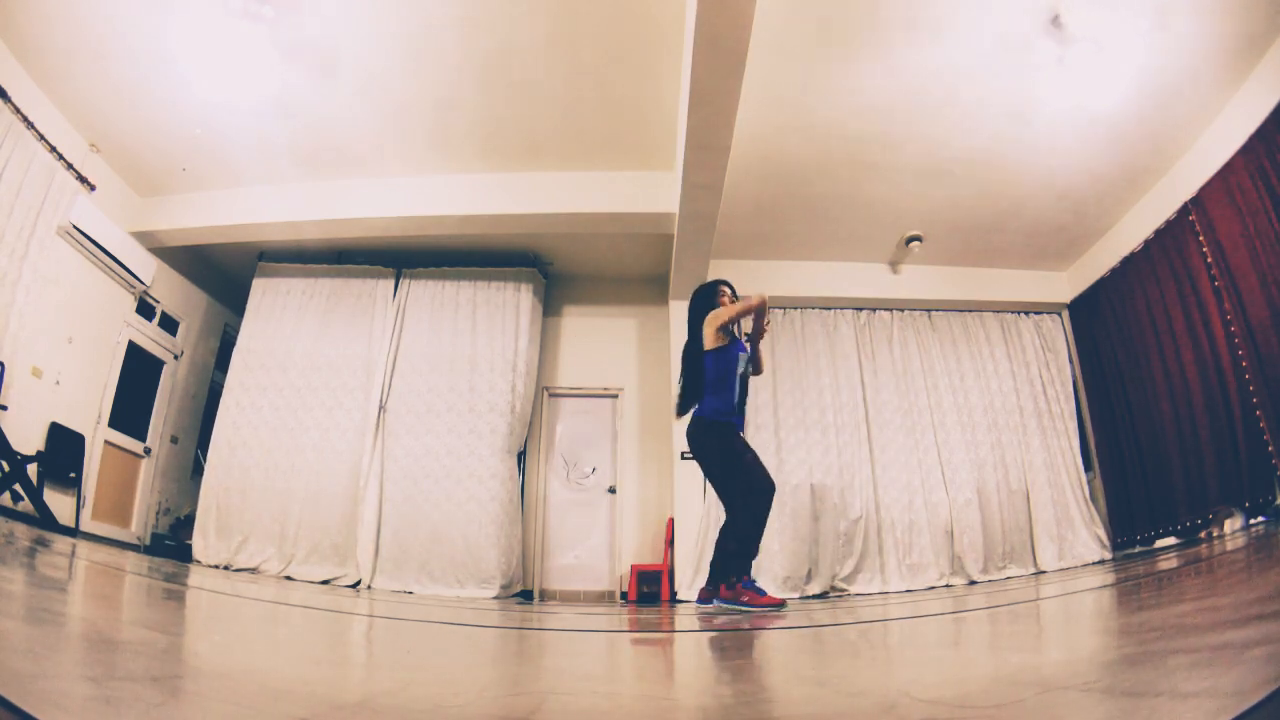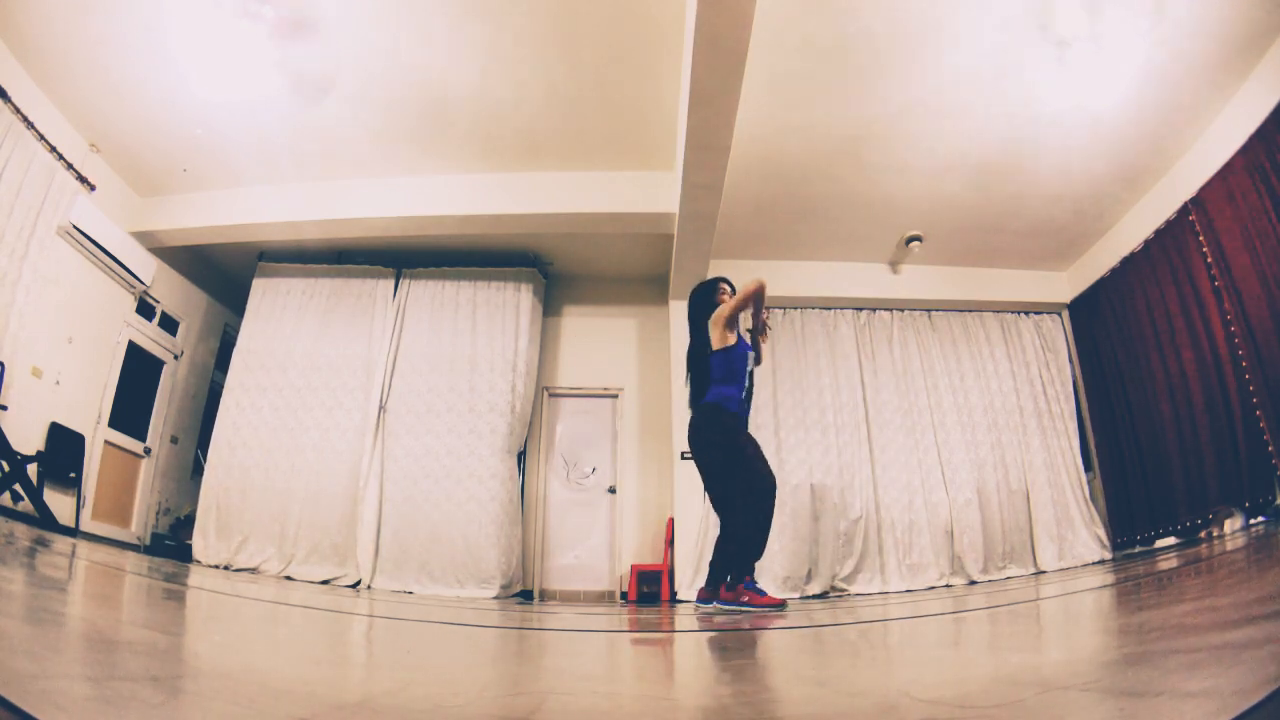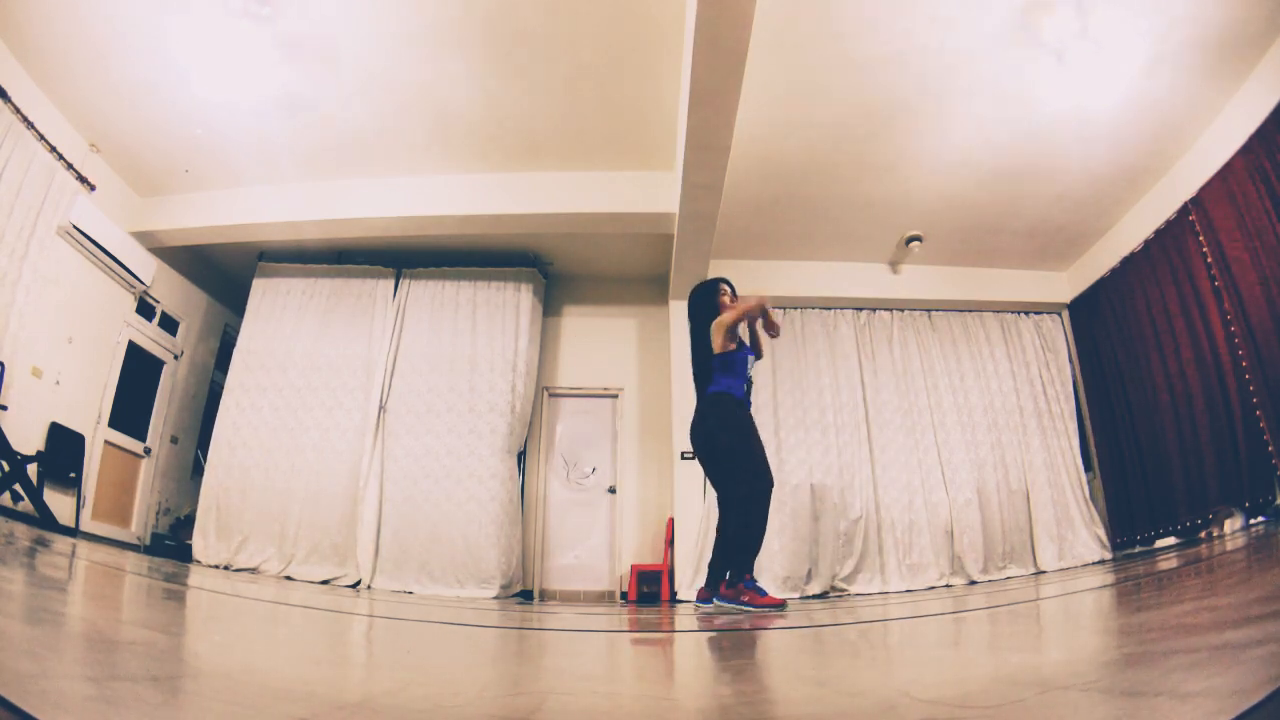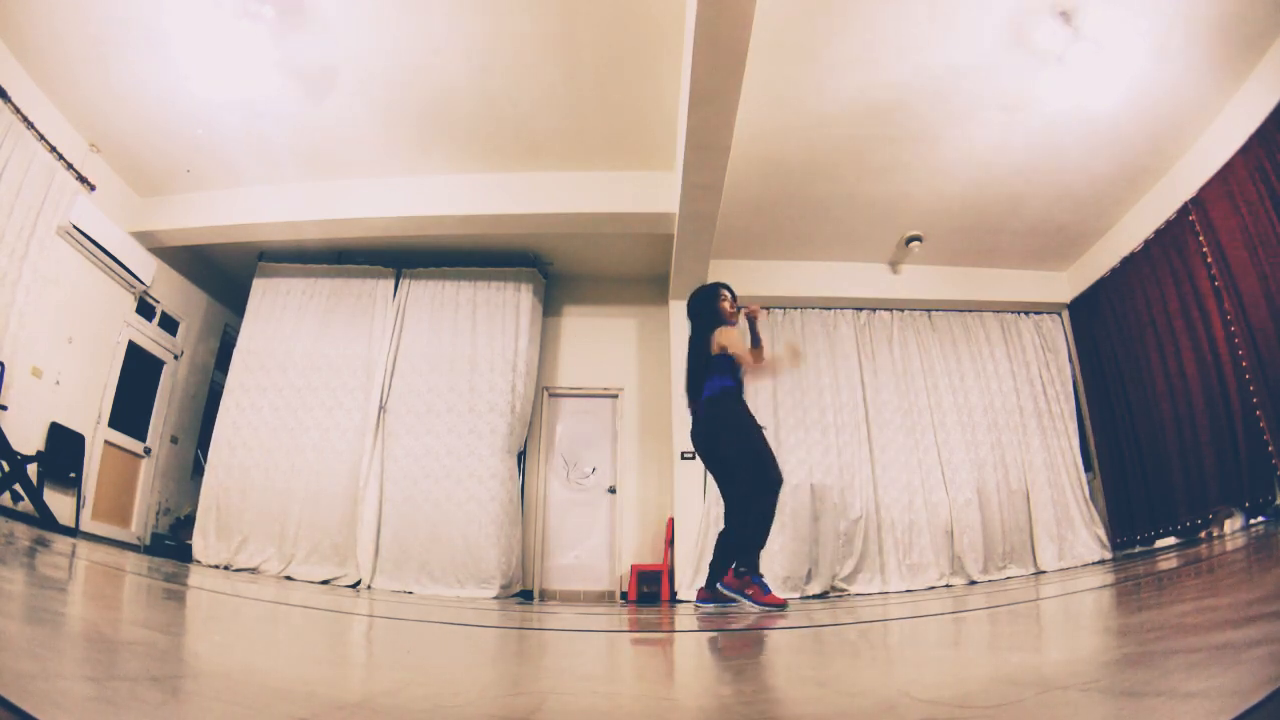
dt=0.1s
person 1, frame 1
left shoulder: (727, 338)
right shoulder: (714, 321)
left elbow: (757, 369)
right elbow: (759, 302)
left wrist: (755, 336)
right wrist: (756, 321)
left hip: (718, 431)
right hip: (714, 429)
left knee: (741, 506)
right knee: (759, 487)
left ankle: (713, 588)
right ankle: (735, 582)
person 1, frame 2
left shoulder: (728, 336)
right shoulder: (719, 319)
left elbow: (755, 359)
right elbow: (757, 286)
left wrist: (756, 330)
right wrist: (758, 315)
left hip: (714, 426)
right hip: (719, 423)
left knee: (736, 509)
right knee: (760, 488)
left ankle: (713, 588)
right ankle: (737, 583)
person 1, frame 3
left shoulder: (718, 335)
right shoulder: (724, 322)
left elbow: (755, 355)
right elbow: (758, 302)
left wrist: (753, 326)
right wrist: (768, 322)
left hip: (706, 422)
right hip: (726, 411)
left knee: (735, 504)
right knee: (756, 485)
left ankle: (714, 587)
right ankle: (740, 581)
person 1, frame 4
left shoulder: (710, 342)
right shoulder: (724, 332)
left elbow: (756, 356)
right elbow: (752, 365)
left wrist: (754, 326)
left hip: (704, 424)
right hip: (725, 412)
left knee: (740, 503)
right knee: (765, 479)
left ankle: (713, 586)
right ankle: (744, 572)
